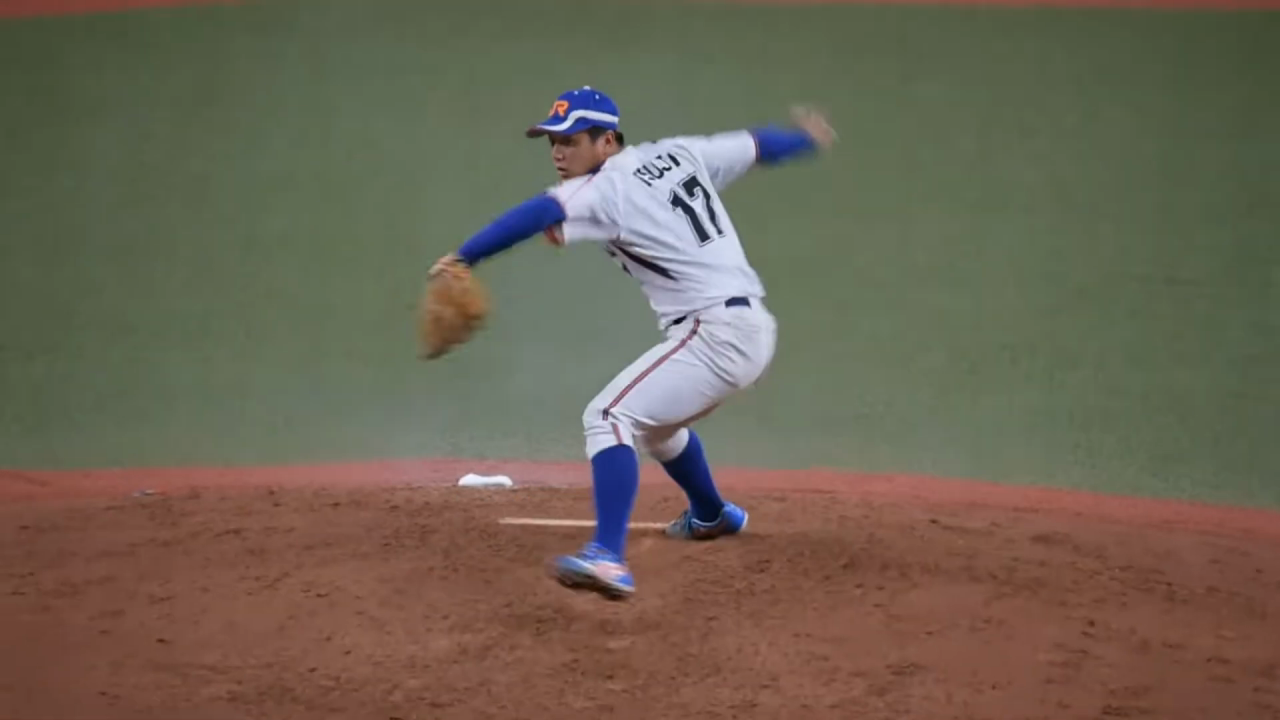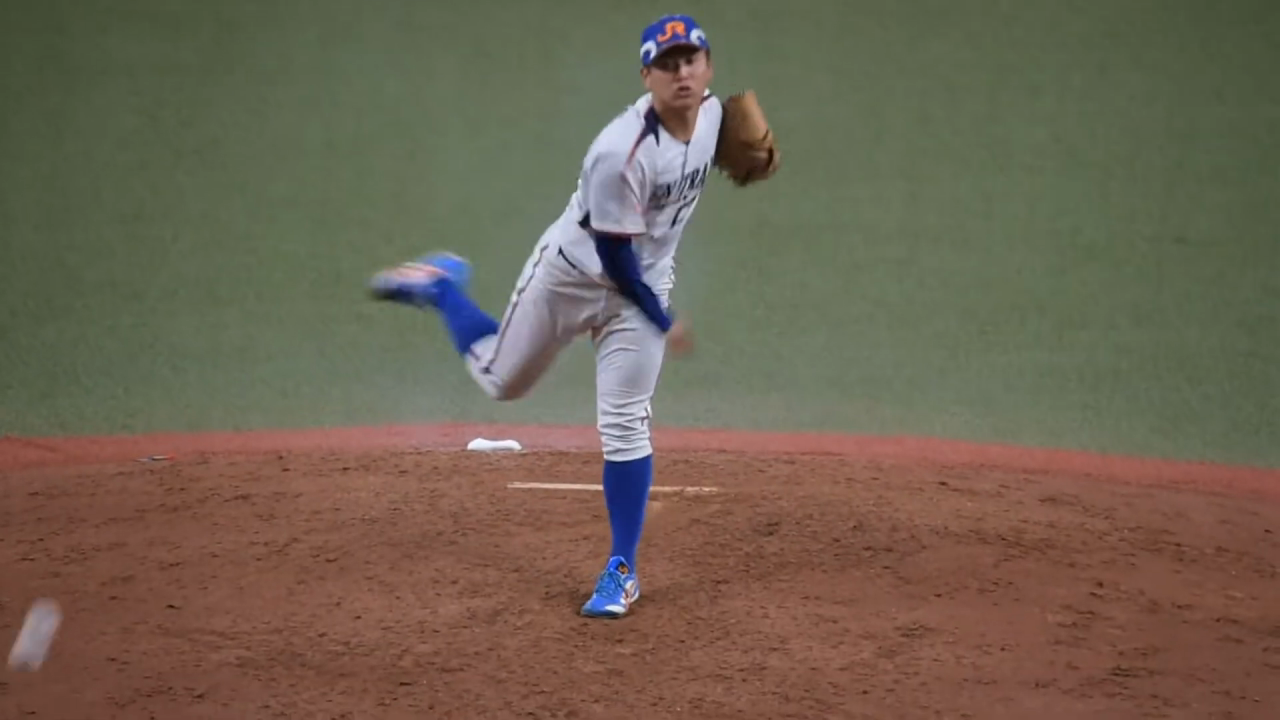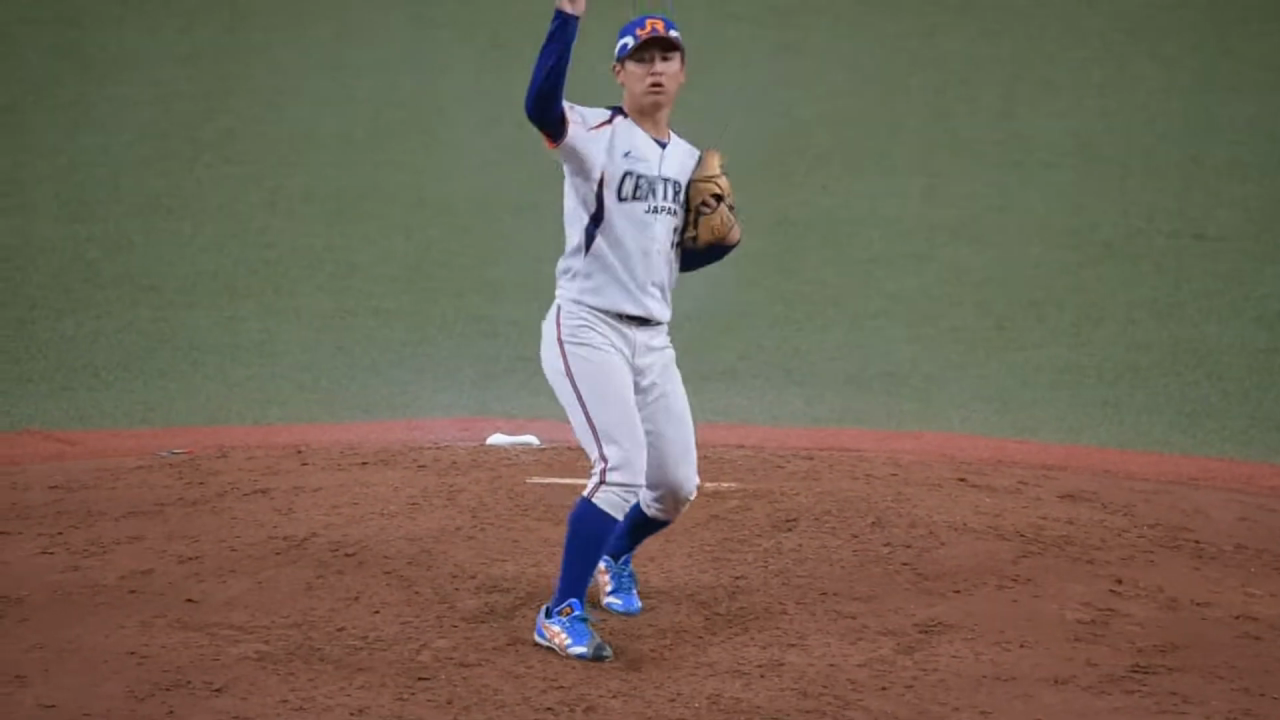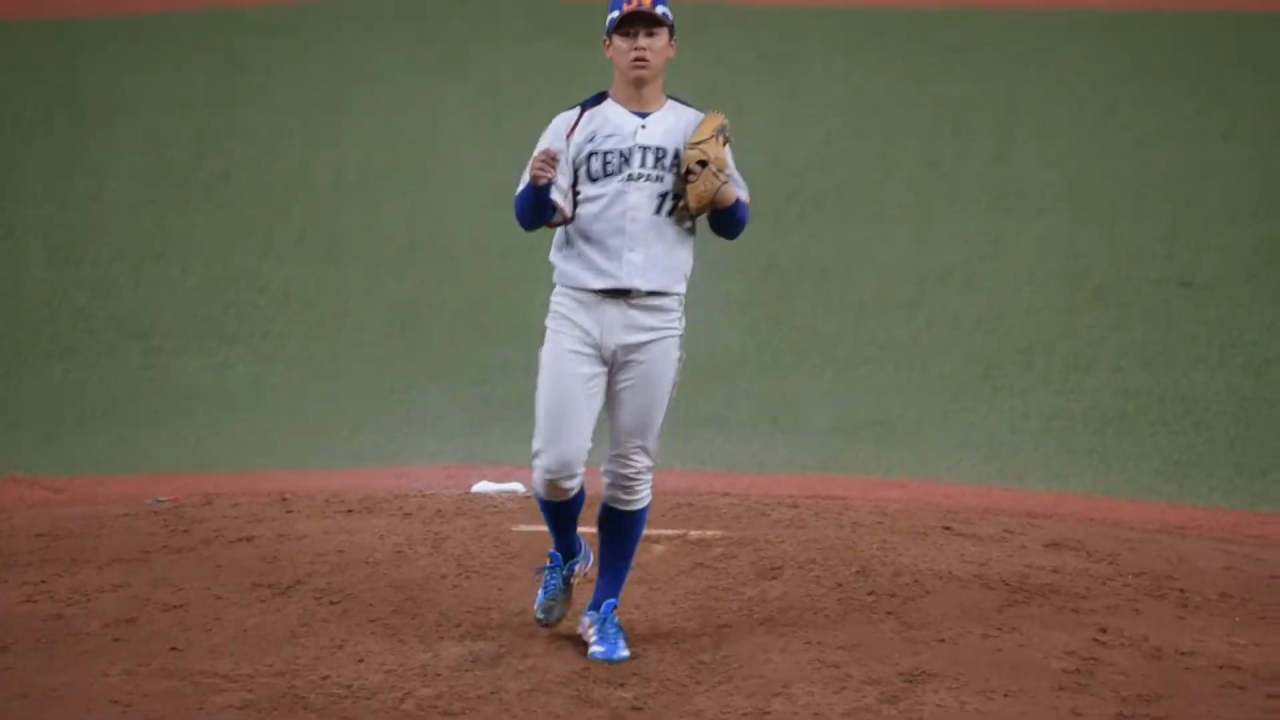
dt=0.5s
person 1, frame 1
left shoulder: (602, 190)
right shoulder: (676, 154)
left elbow: (539, 212)
right elbow: (760, 145)
left wrist: (463, 255)
right wrist: (807, 136)
left hip: (720, 335)
right hip: (751, 330)
left knee: (607, 418)
right knee: (656, 423)
left ankle: (608, 557)
right ankle: (713, 513)
person 1, frame 2
left shoulder: (714, 112)
right shoulder: (624, 149)
right elbow: (612, 253)
right wrist: (662, 321)
left hip: (646, 285)
right hip: (571, 277)
left knee: (624, 424)
right knee: (498, 379)
left ankle: (623, 569)
right ankle: (441, 282)
person 1, frame 3
left shoulder: (689, 160)
right shoulder: (597, 133)
right elbow: (541, 111)
left wrist: (722, 241)
left hip: (650, 341)
right hip: (587, 331)
left knee: (675, 488)
right knee: (618, 469)
left ankle: (612, 559)
right ankle: (561, 612)
person 1, frame 4
left shoulder: (697, 128)
right shoulder: (574, 124)
left elbow: (732, 226)
right elbow: (530, 215)
left wrist: (727, 196)
right wrist: (539, 182)
left hip: (655, 319)
right hip: (577, 312)
left knee: (630, 471)
right knee: (558, 461)
left ankle: (604, 610)
right ankle: (566, 557)
